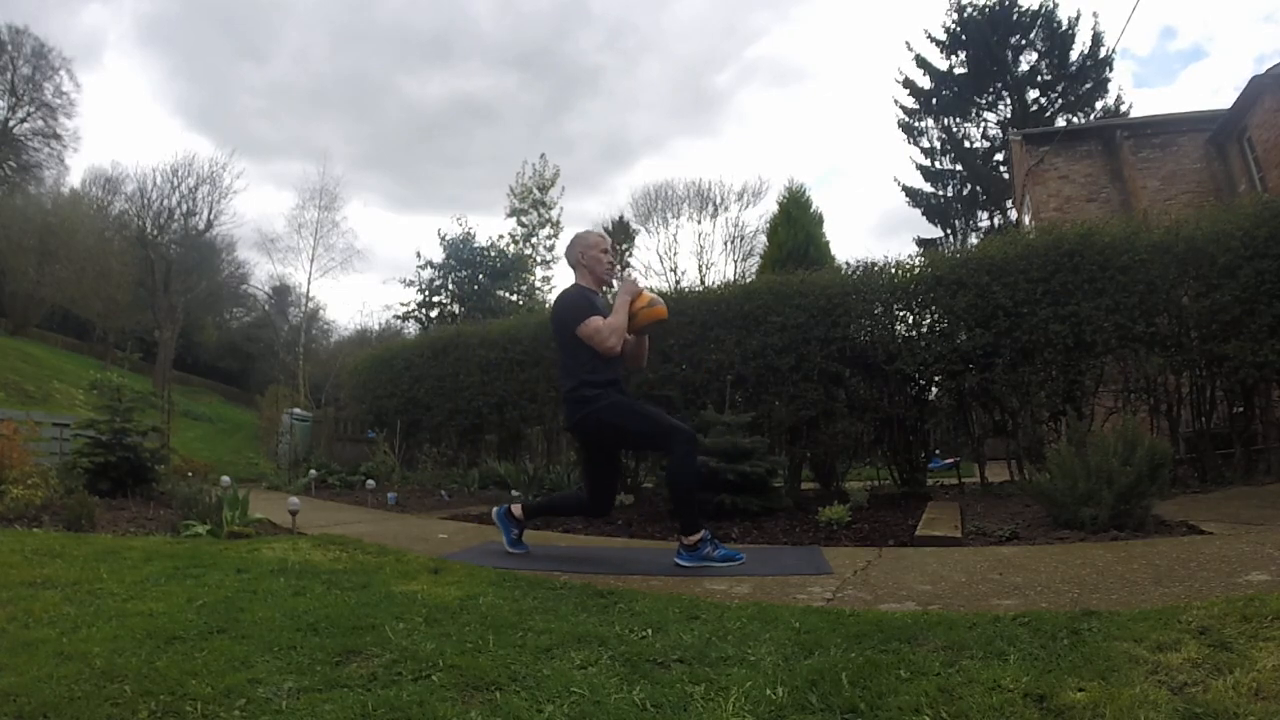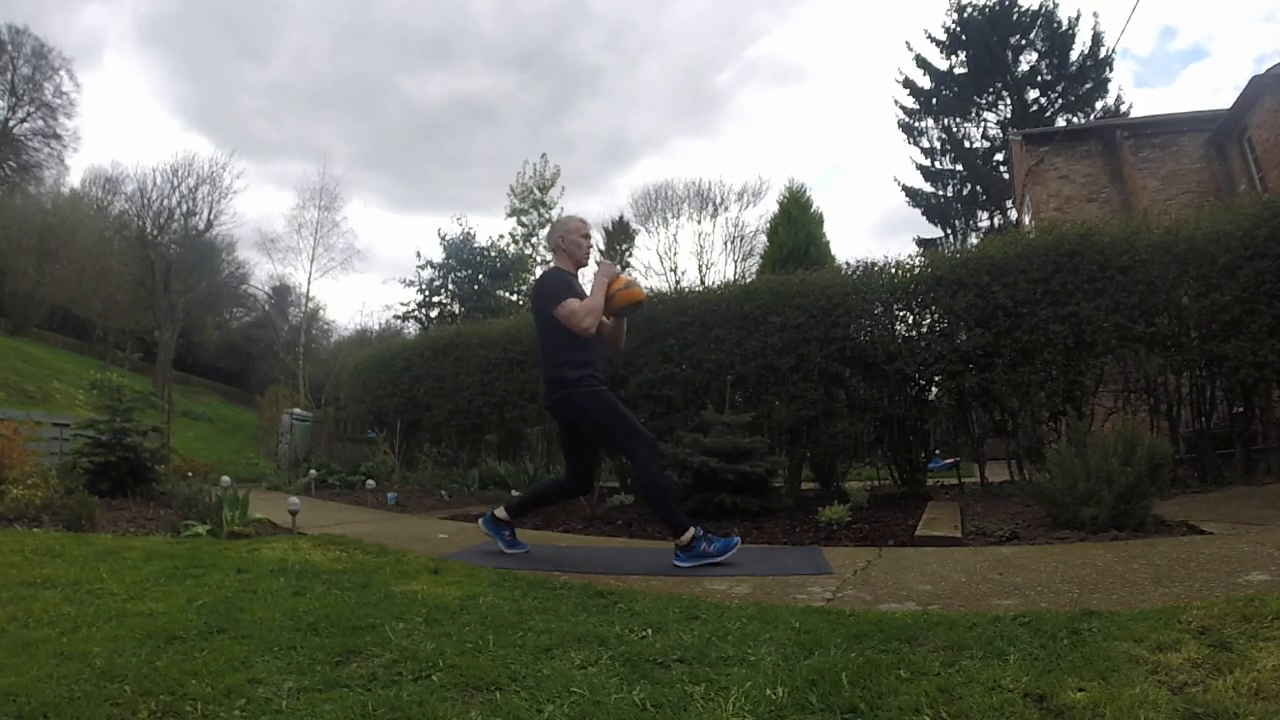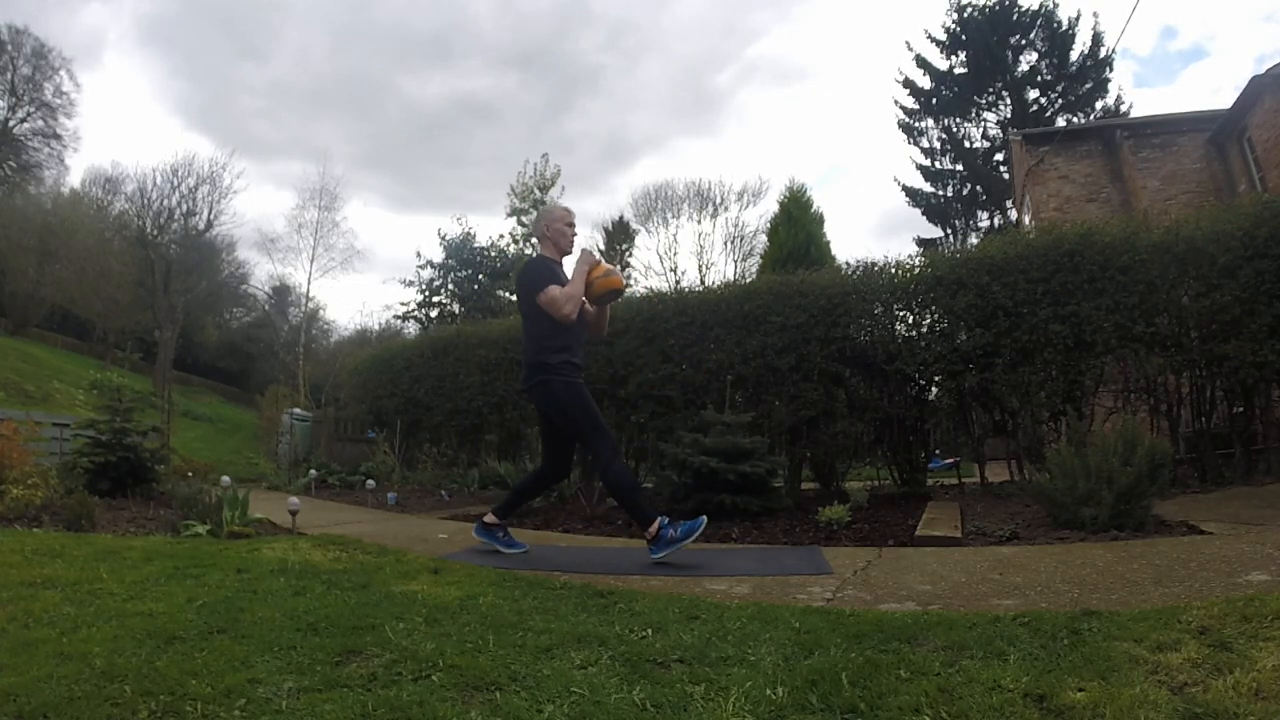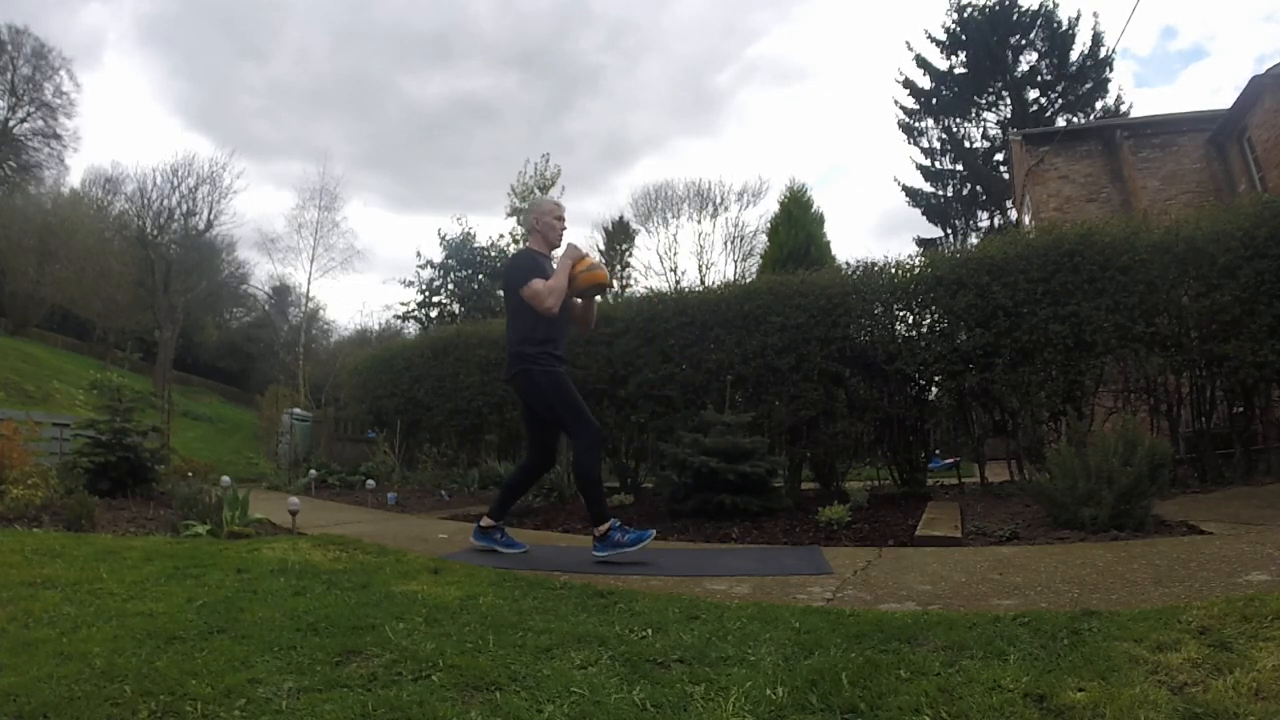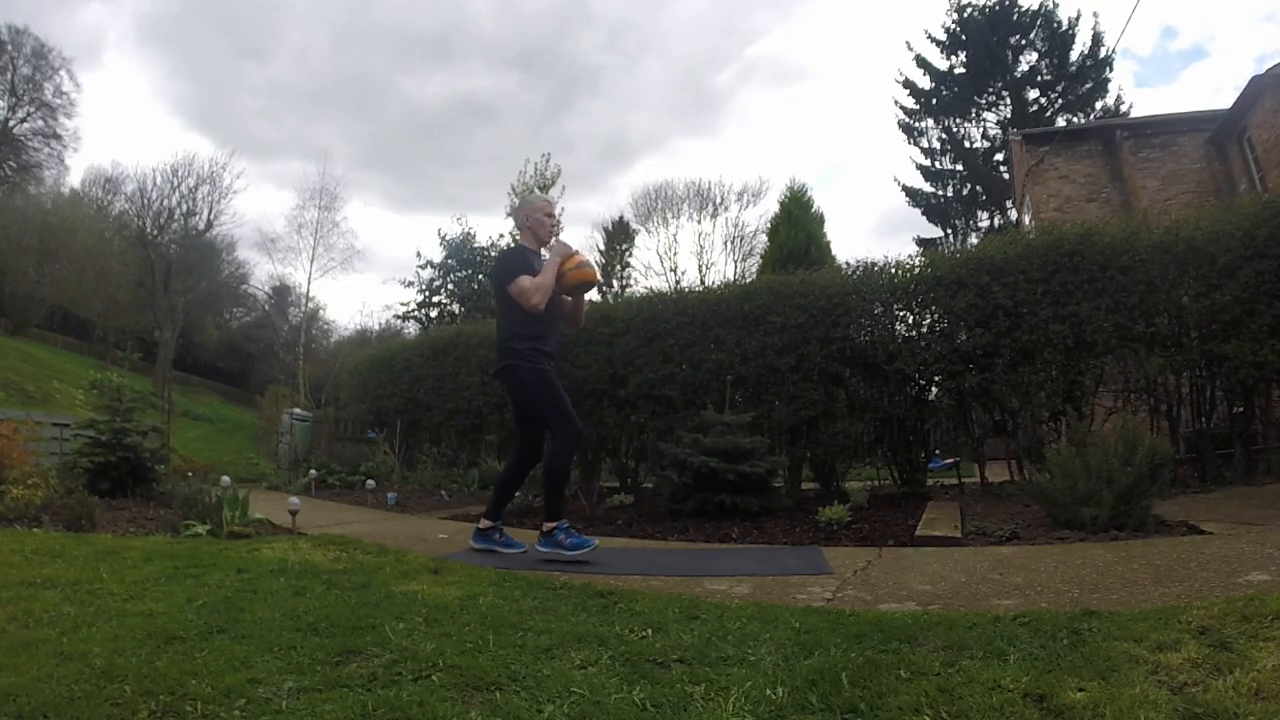
dt=0.1s
person 1, frame 1
left shoulder: (598, 304)
right shoulder: (572, 300)
left elbow: (636, 360)
right elbow: (609, 342)
right wrist: (624, 298)
left hip: (598, 408)
right hip: (598, 405)
left knee: (599, 503)
right knee: (682, 439)
left ankle: (514, 514)
right ankle: (694, 543)
person 1, frame 2
left shoulder: (573, 287)
right shoulder: (551, 283)
left elbow: (614, 342)
right elbow: (587, 323)
right wrist: (602, 279)
left hip: (579, 391)
right hip: (574, 390)
left knee: (579, 481)
right knee: (642, 448)
left ankle: (501, 517)
right ankle: (688, 541)
person 1, frame 3
left shoulder: (561, 276)
right shoulder: (535, 270)
left elbow: (597, 327)
right elbow: (566, 310)
right wrist: (583, 269)
left hip: (559, 378)
right hip: (551, 377)
left knee: (555, 467)
right knee: (604, 446)
left ankle: (491, 522)
right ankle: (656, 531)
person 1, frame 4
left shoulder: (550, 268)
right shoulder: (521, 262)
left elbow: (584, 322)
right elbow: (548, 303)
right wrist: (566, 262)
left hip: (544, 370)
right hip: (535, 367)
left knee: (540, 459)
right knee: (588, 435)
left ankle: (488, 526)
right ankle: (605, 531)
person 1, frame 5
left shoulder: (545, 266)
right shoulder: (511, 259)
left elbow: (574, 319)
right elbow: (535, 300)
right wrist: (555, 259)
left hip: (536, 366)
right hip: (523, 363)
left knee: (529, 451)
right knee: (568, 434)
left ankle: (487, 528)
right ankle: (552, 526)
